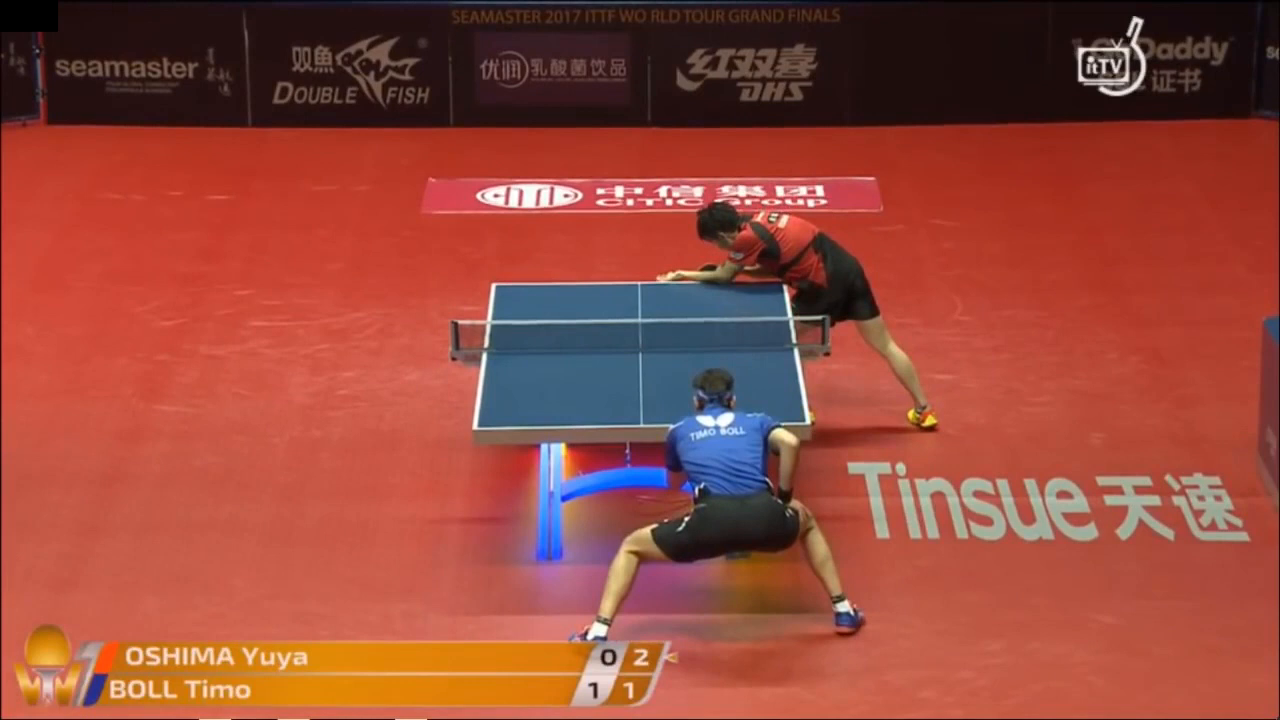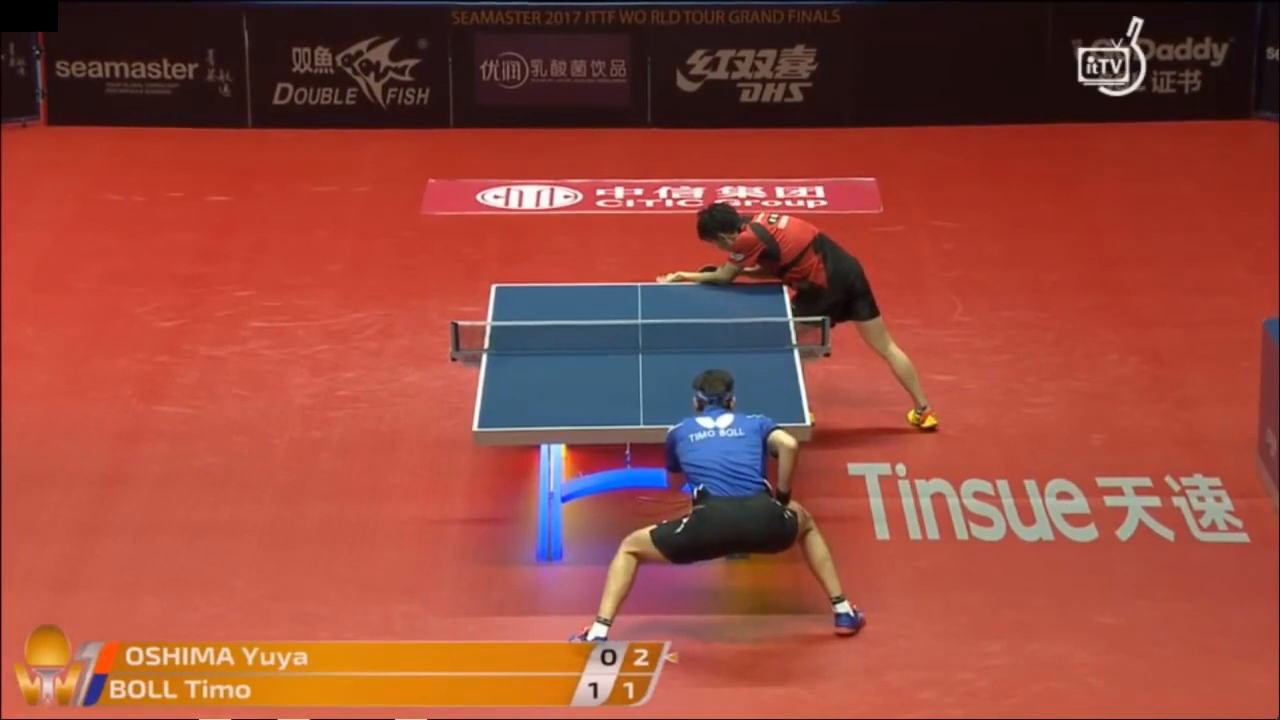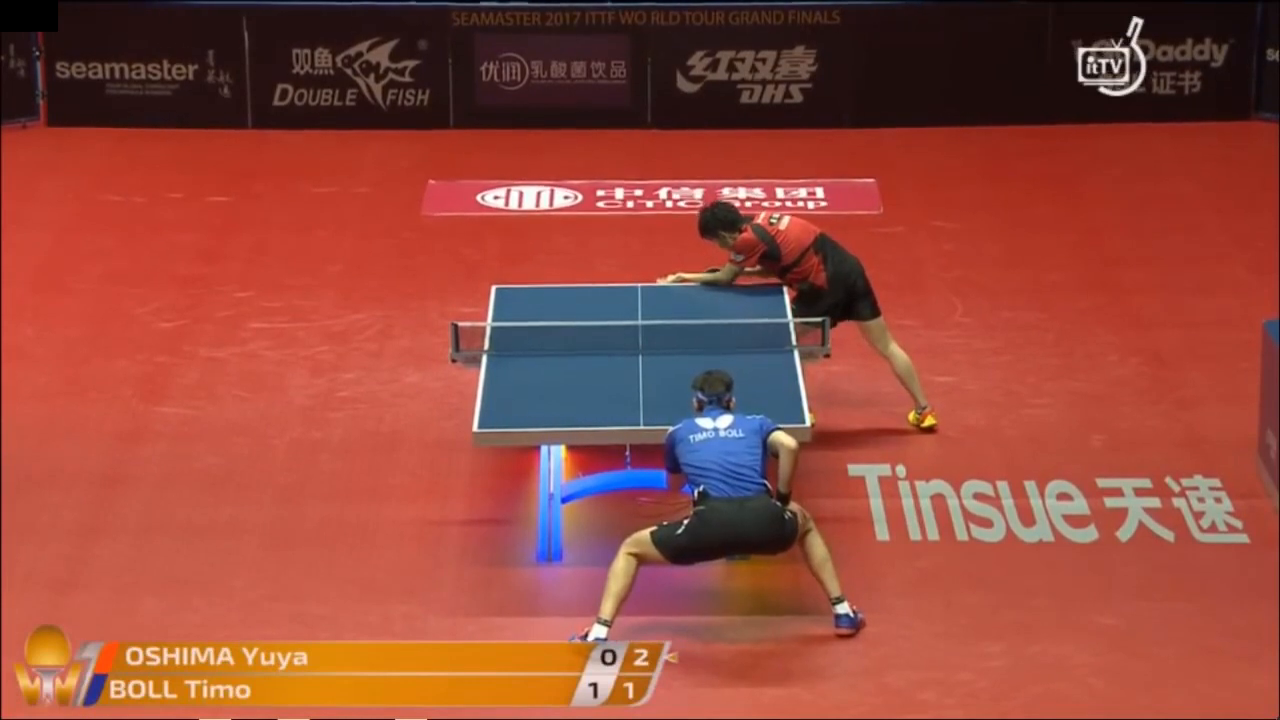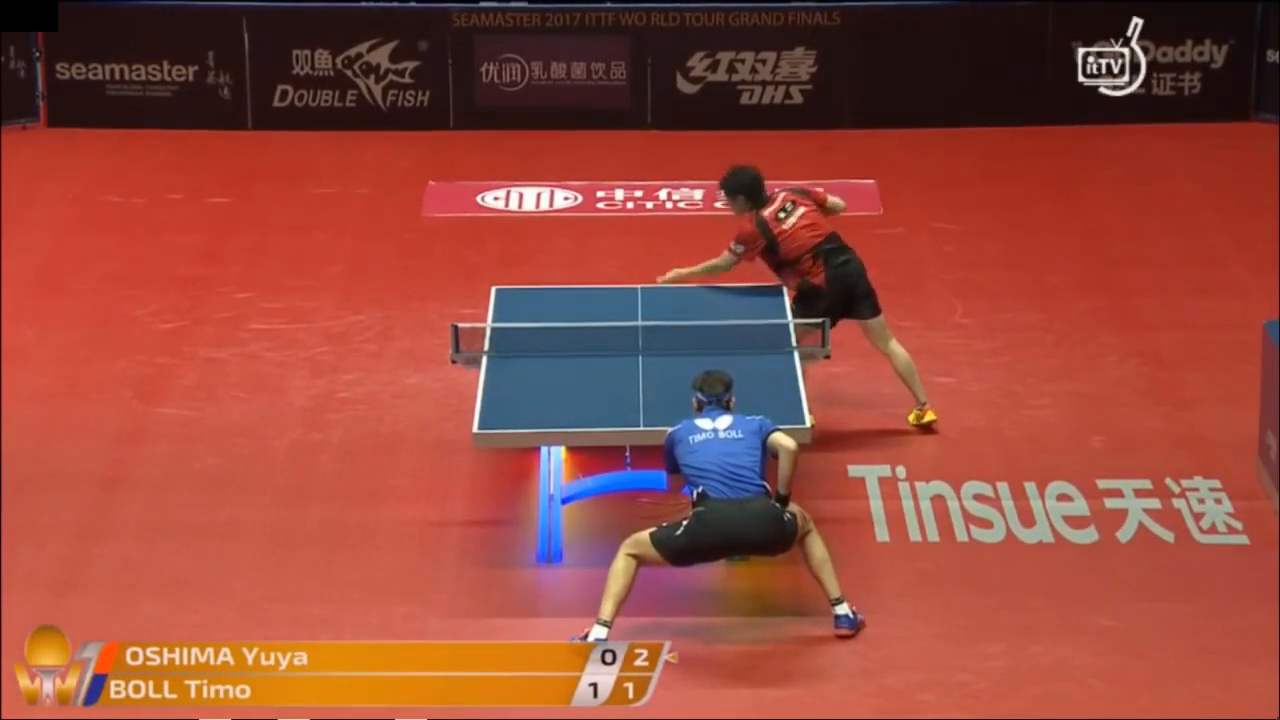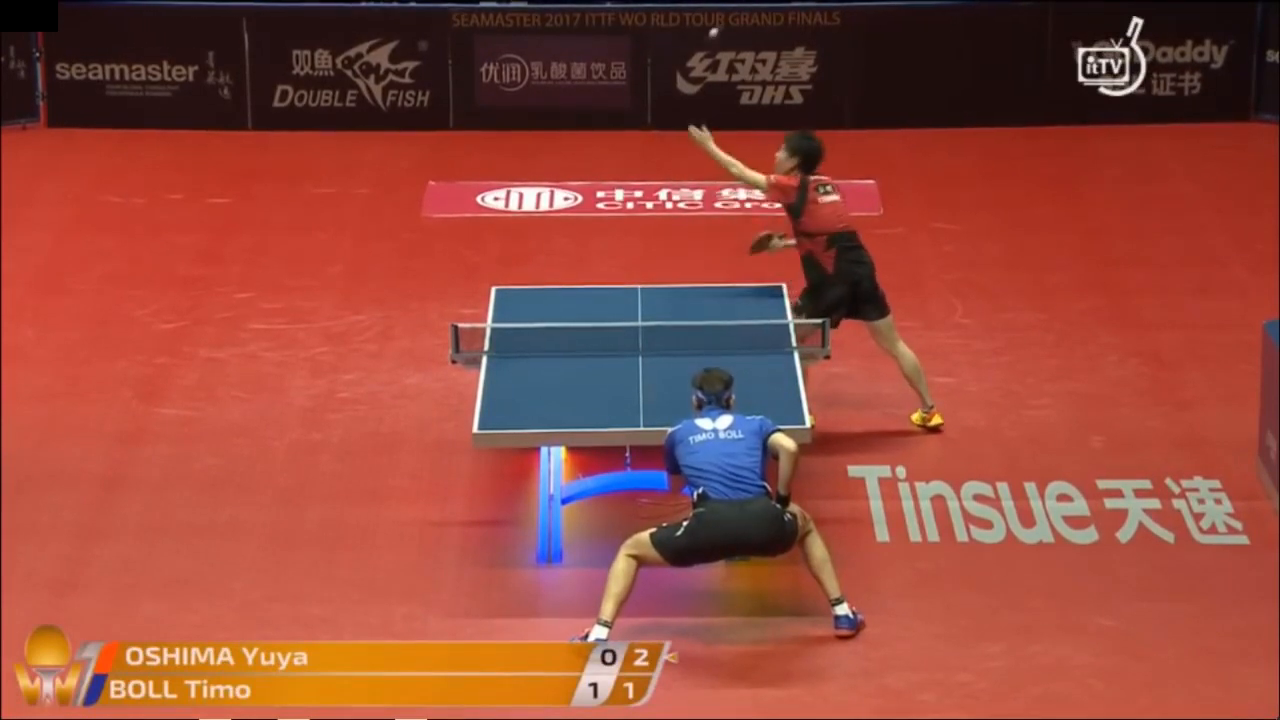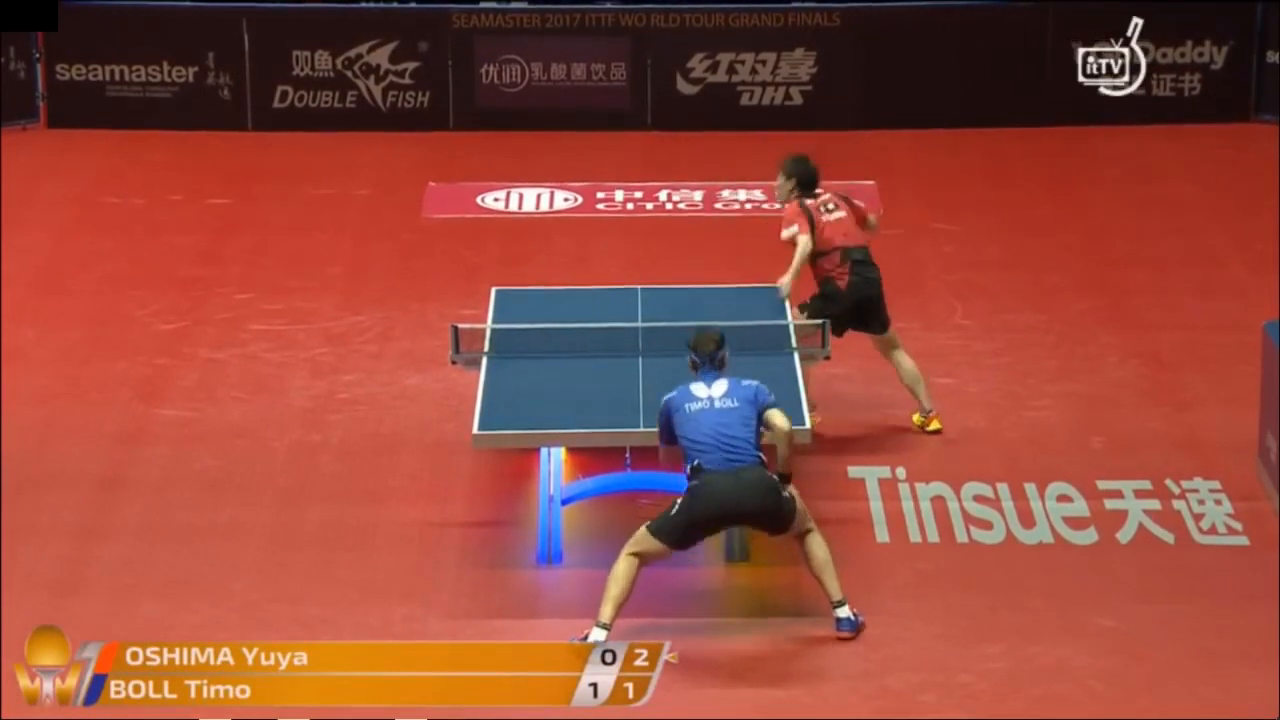
dt=0.5s
person 1, frame 1
left shoulder: (680, 430)
right shoulder: (757, 421)
right elbow: (790, 442)
right wrist: (785, 495)
left hip: (712, 520)
right hip: (764, 519)
left knee: (631, 547)
right knee: (807, 522)
left ankle: (598, 634)
right ankle: (844, 612)
person 1, frame 2
left shoulder: (679, 432)
right shoulder: (756, 423)
right elbow: (788, 445)
right wrist: (782, 498)
left hip: (710, 523)
right hip: (762, 519)
left knee: (630, 548)
right knee: (804, 523)
left ankle: (598, 635)
right ankle: (843, 613)
person 1, frame 3
left shoulder: (679, 433)
right shoulder: (756, 423)
right elbow: (789, 446)
right wrist: (783, 499)
left hip: (710, 524)
right hip: (763, 521)
left knee: (630, 549)
right knee: (804, 524)
left ankle: (598, 635)
right ankle: (843, 613)
person 1, frame 4
left shoulder: (678, 433)
right shoulder: (756, 424)
right elbow: (789, 447)
right wrist: (782, 499)
left hip: (710, 525)
right hip: (763, 522)
left knee: (630, 550)
right knee: (804, 525)
left ankle: (599, 636)
right ankle: (843, 615)
person 1, frame 5
left shoulder: (678, 434)
right shoulder: (756, 424)
right elbow: (789, 449)
right wrist: (782, 501)
left hip: (710, 527)
right hip: (762, 524)
left knee: (630, 551)
right knee: (804, 525)
left ankle: (599, 635)
right ankle: (843, 614)
person 1, frame 6
left shoulder: (673, 400)
right shoulder: (752, 389)
right elbow: (782, 428)
right wrist: (785, 479)
left hip: (706, 495)
right hip: (758, 489)
left knee: (632, 552)
right knee: (806, 528)
left ankle: (598, 635)
right ankle: (844, 615)
person 2, frame 1
left shoulder: (748, 238)
right shoulder: (761, 219)
left elbow: (723, 277)
left wrist: (681, 275)
right wrist: (743, 269)
left hip: (826, 284)
right hip: (848, 267)
right knee: (885, 345)
right ankle: (923, 409)
person 2, frame 2
left shoulder: (748, 239)
right shoulder: (761, 221)
left elbow: (723, 278)
left wrist: (681, 276)
right wrist: (745, 270)
left hip: (825, 285)
right hip: (849, 268)
right knee: (885, 346)
right ankle: (923, 409)
person 2, frame 3
left shoulder: (748, 239)
right shoulder: (764, 218)
left elbow: (725, 278)
left wrist: (682, 277)
right wrist: (752, 270)
left hip: (826, 285)
right hip: (850, 267)
right knee: (886, 346)
right ankle: (923, 410)
person 2, frame 4
left shoulder: (754, 228)
right shoulder: (795, 195)
left elbow: (722, 265)
right elbow: (839, 206)
left wrist: (681, 273)
left hip: (823, 286)
right hip: (851, 267)
right knee: (887, 343)
right ankle: (923, 408)
person 2, frame 5
left shoulder: (794, 186)
right shoulder: (829, 186)
left elbow: (745, 175)
left wrist: (710, 146)
right wrist: (789, 242)
left hip: (830, 278)
right hip: (861, 268)
left knee: (795, 343)
right knee: (893, 344)
right ankle: (929, 410)
person 2, frame 6
left shoulder: (794, 210)
right shoulder: (837, 200)
left elbow: (805, 245)
right elbow: (871, 224)
left wrist: (790, 277)
left hip: (839, 288)
right hip: (870, 279)
right knee: (892, 350)
right ankle: (928, 414)
